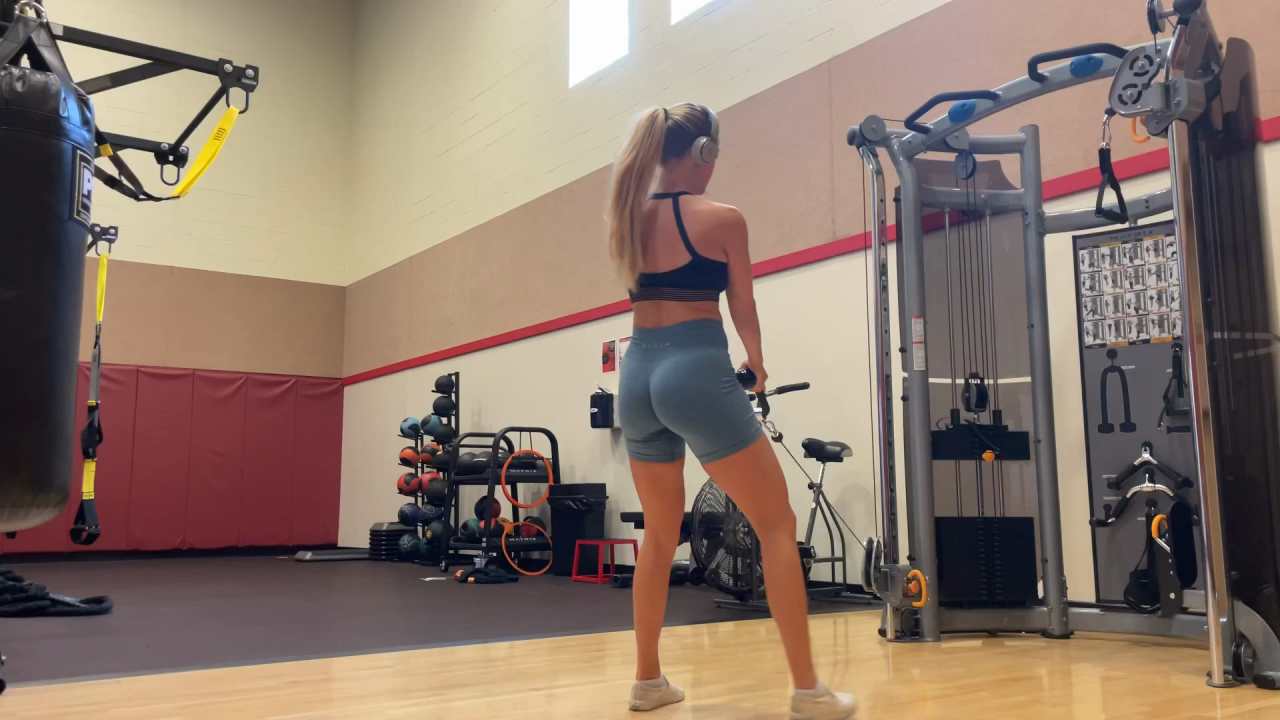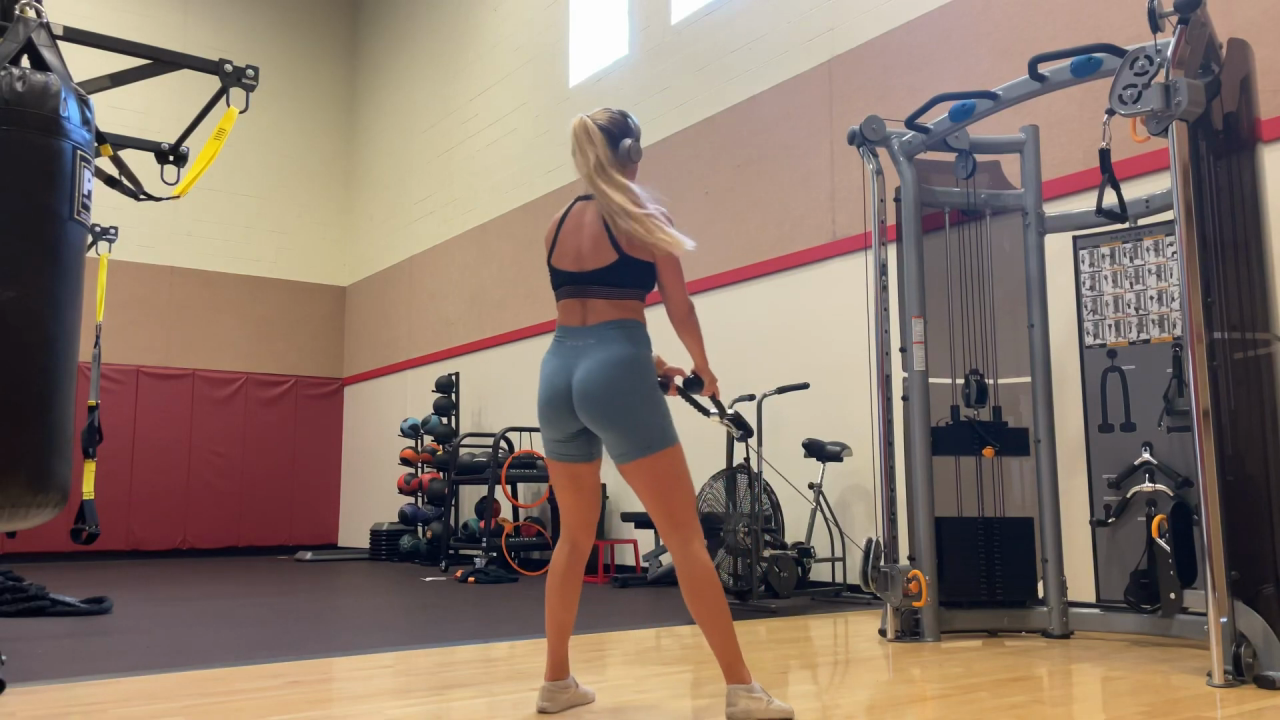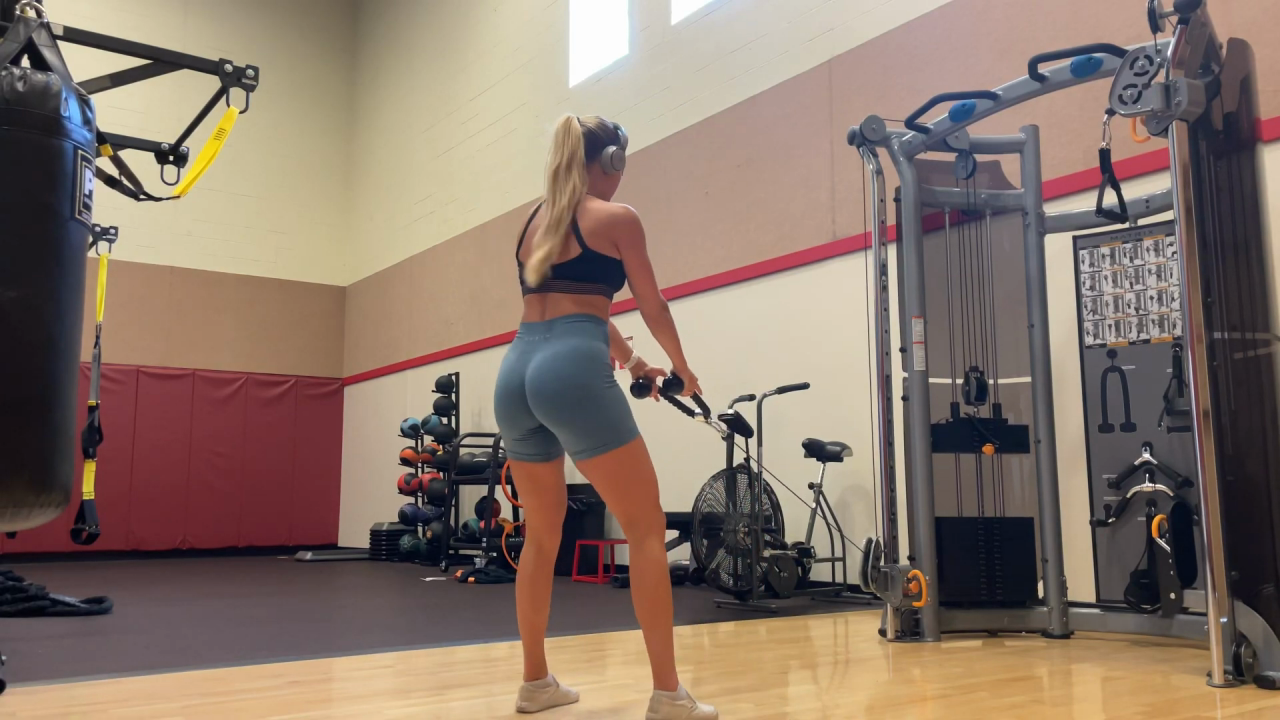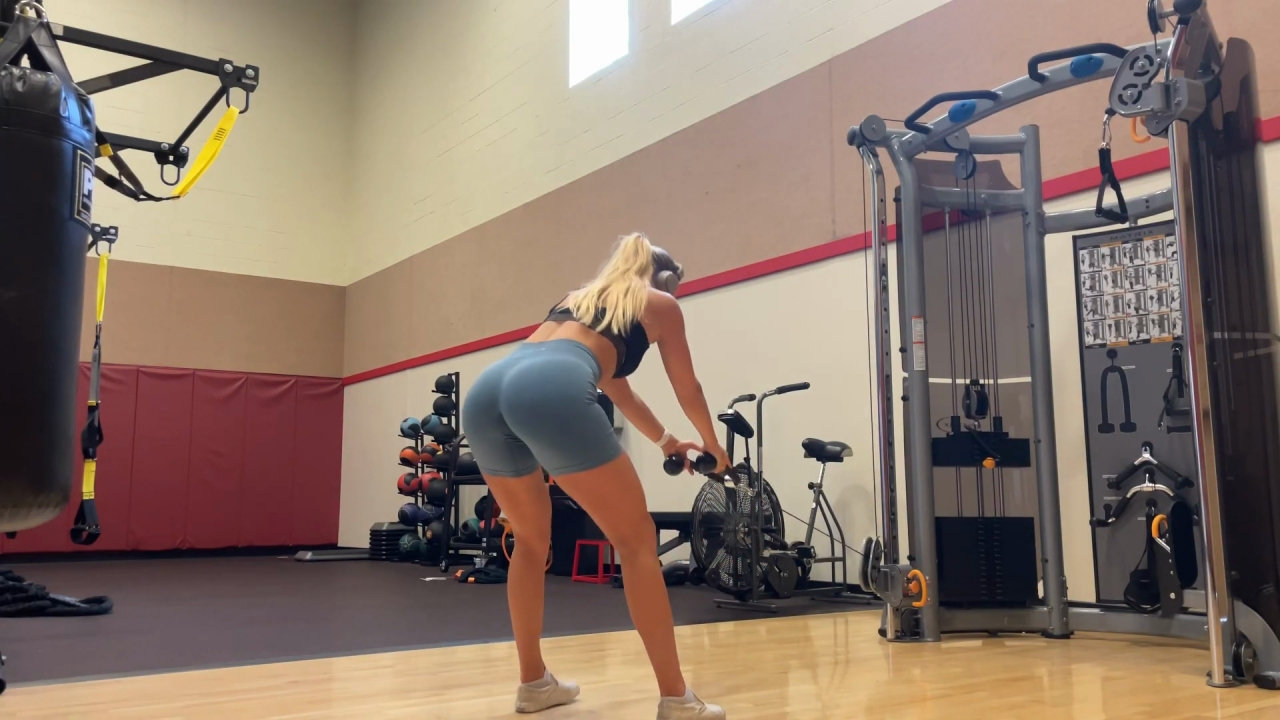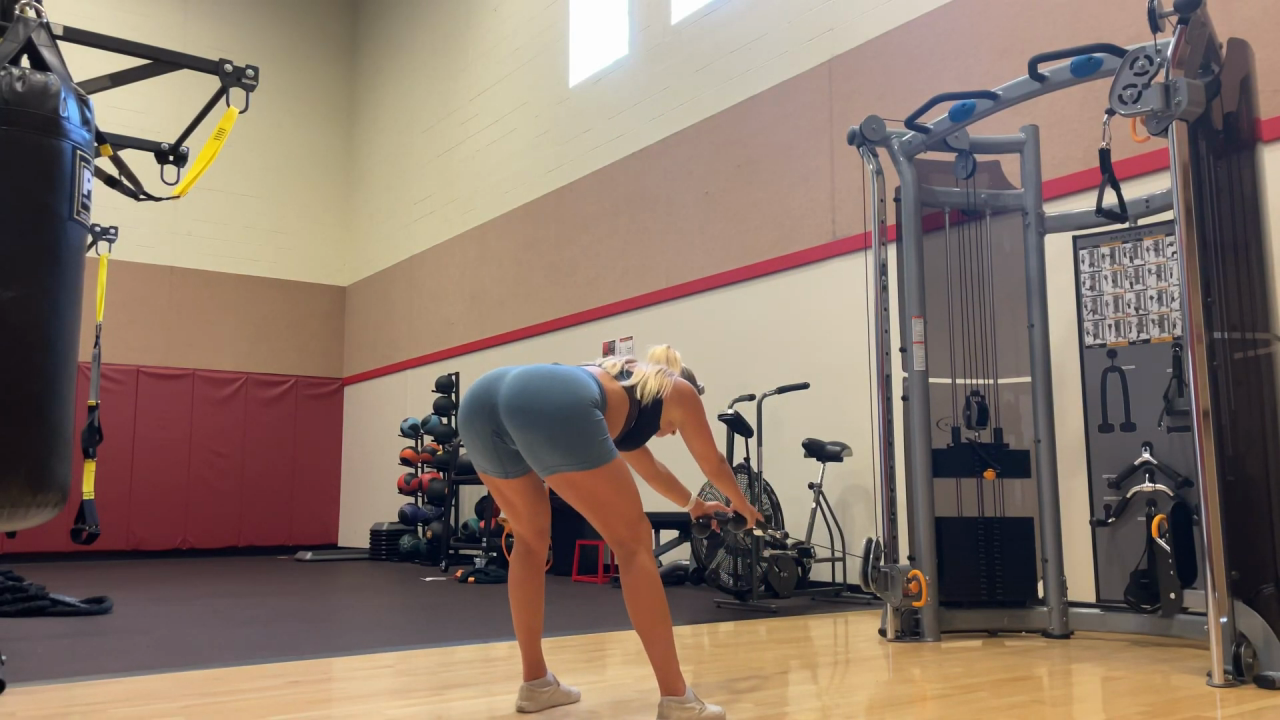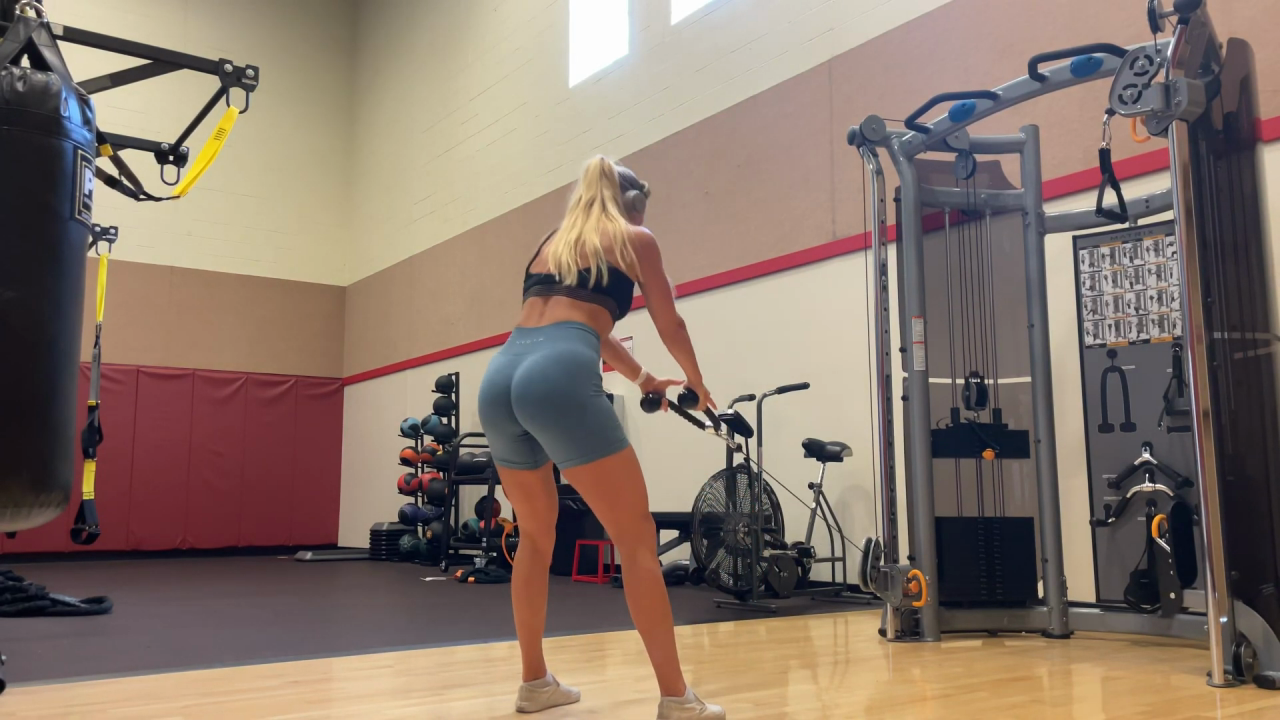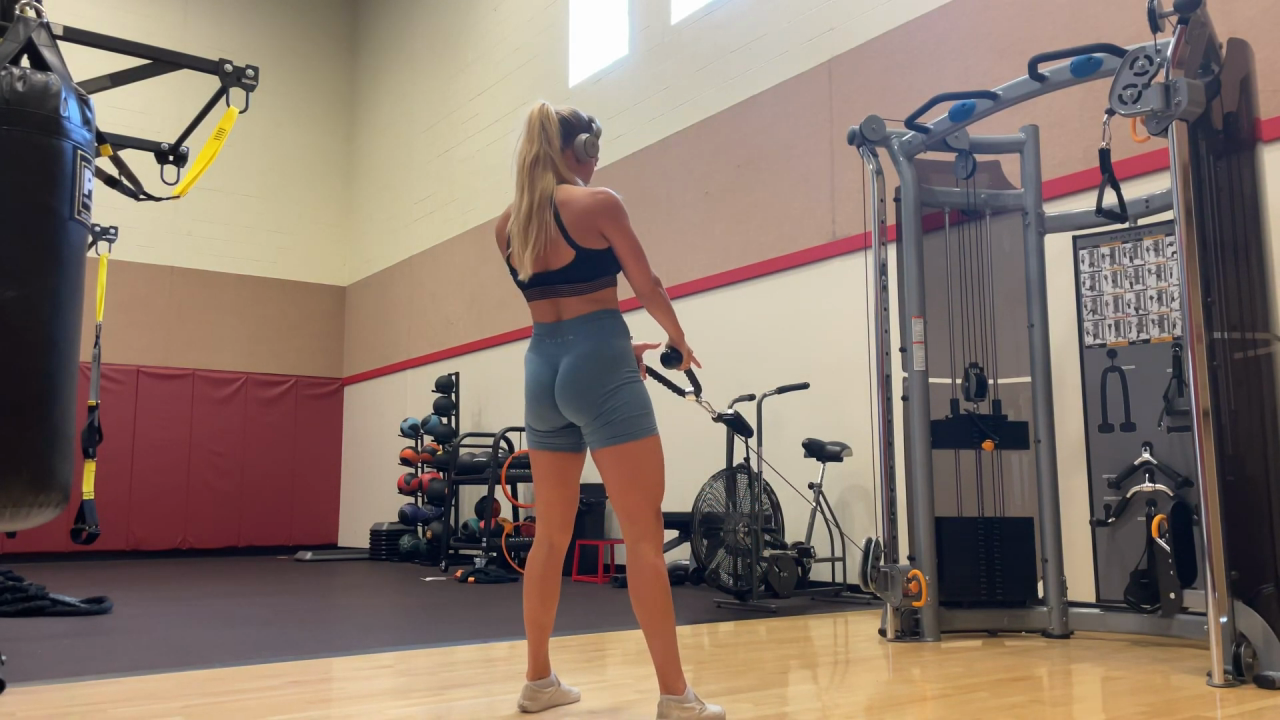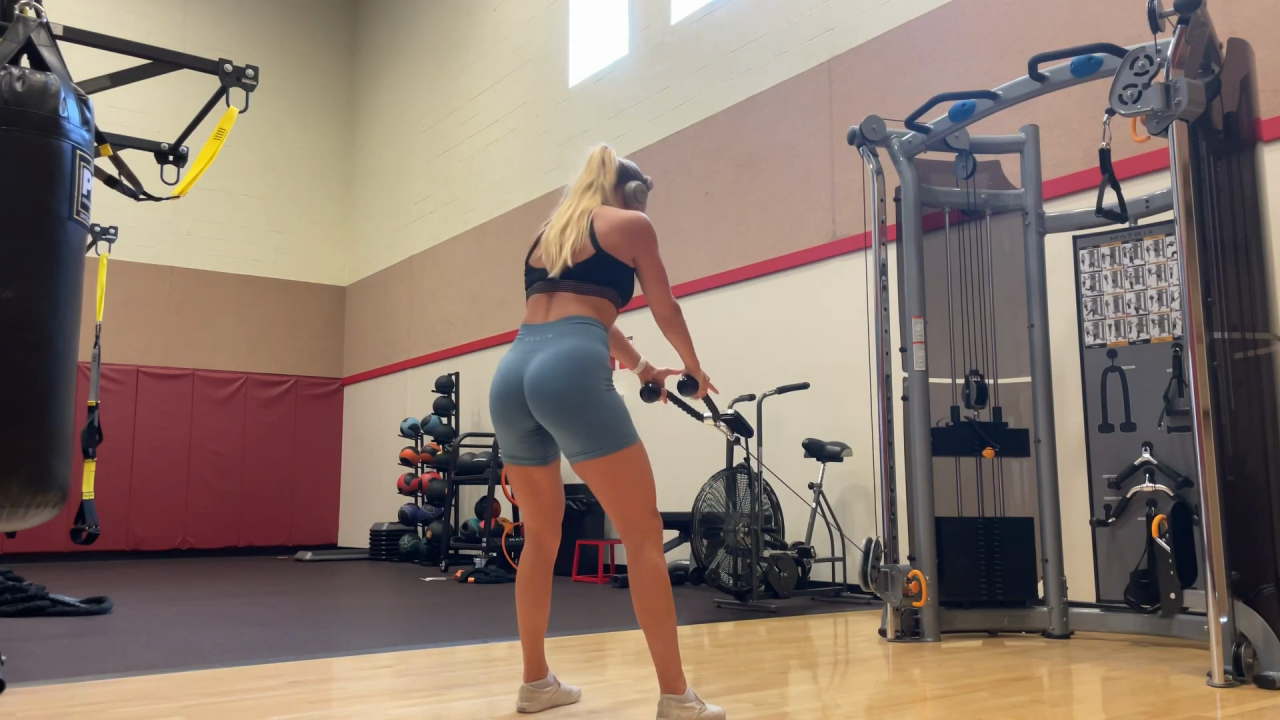
dt=0.7s
person 1, frame 1
left shoulder: (632, 220)
right shoulder: (723, 219)
right elbow: (744, 312)
right wrist: (757, 366)
left hip: (639, 376)
right hip: (697, 377)
left knee: (661, 535)
right knee: (777, 528)
person 1, frame 2
left shoulder: (556, 226)
right shoulder: (648, 222)
right elbow: (680, 309)
right wrist: (702, 368)
left hip: (558, 374)
right hip: (615, 377)
left knee: (574, 536)
right knee: (685, 535)
person 1, frame 3
left shoulder: (534, 221)
right shoulder: (617, 218)
right elbow: (652, 308)
left wrist: (630, 361)
right wrist: (681, 368)
left hip: (517, 373)
right hip: (573, 375)
left knee: (541, 534)
right knee: (646, 530)
person 1, frame 4
left shoulder: (583, 296)
right shoulder: (659, 303)
left elbow: (616, 387)
right elbow: (687, 389)
left wrist: (666, 440)
right wrist: (712, 444)
left hip: (487, 390)
right hip: (552, 394)
left knee: (531, 541)
right knee: (636, 541)
person 1, frame 5
left shoulder: (614, 375)
right shoulder: (679, 390)
left elbow: (647, 465)
right elbow: (714, 465)
left wrist: (694, 504)
right wrist: (743, 506)
left hip: (481, 399)
right hip: (552, 408)
left knee: (531, 538)
right knee: (633, 544)
left ankle: (535, 682)
person 1, frame 6
left shoulder: (551, 243)
right shoulder: (634, 239)
right elbow: (668, 325)
left wrist: (642, 377)
right wrist: (695, 381)
left hip: (500, 381)
right hip: (562, 382)
left knee: (536, 540)
right knee: (636, 541)
person 1, frame 7
left shoulder: (507, 225)
right shoulder: (597, 203)
right elbow: (646, 286)
right wrist: (678, 338)
left hip: (543, 371)
right hip: (600, 371)
left knee: (551, 535)
right knee: (644, 534)
person 1, frame 8
left shoulder: (551, 230)
right shoulder: (631, 223)
right elbow: (666, 310)
left wrist: (641, 365)
right wrist: (693, 368)
left hip: (511, 377)
right hip: (571, 377)
left knee: (540, 538)
right knee: (644, 536)
